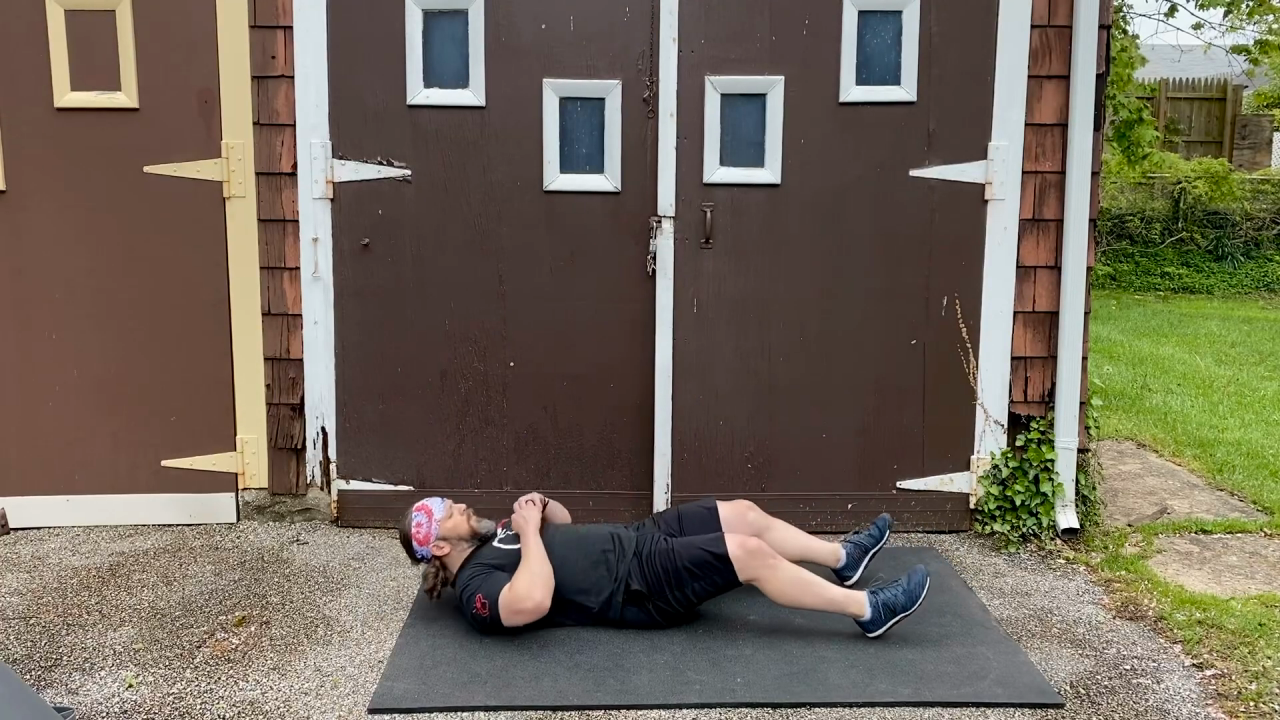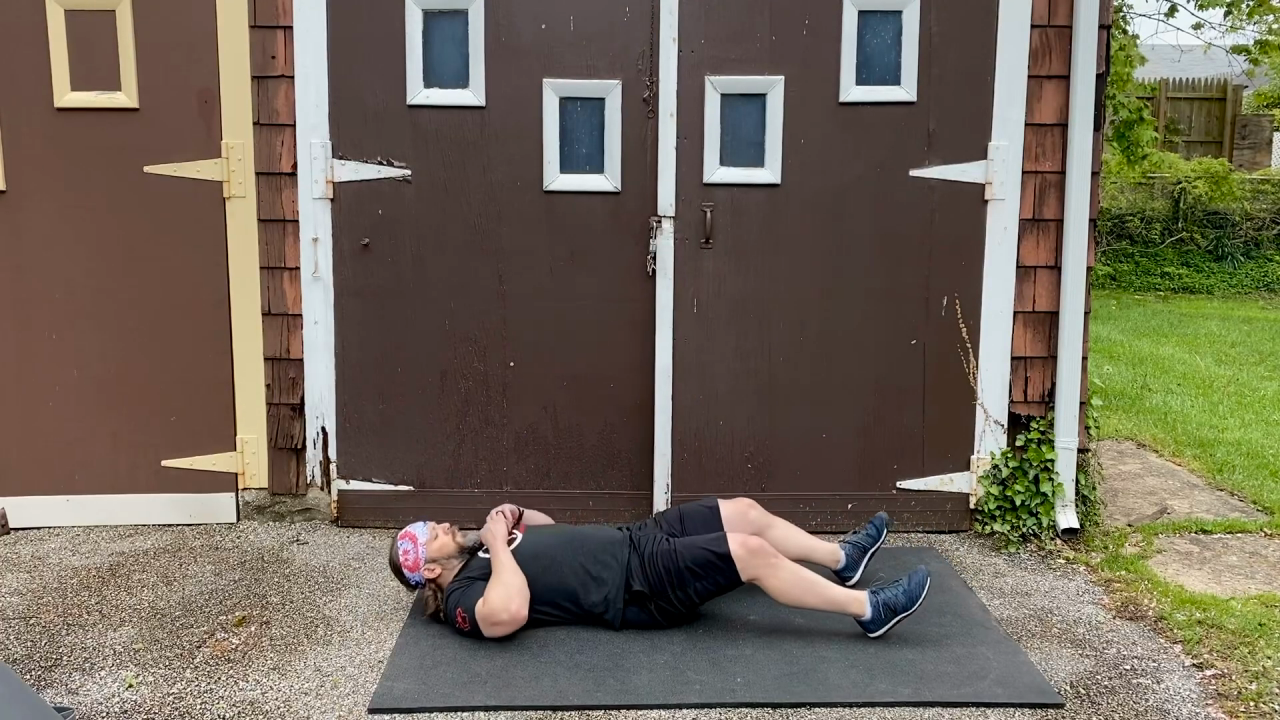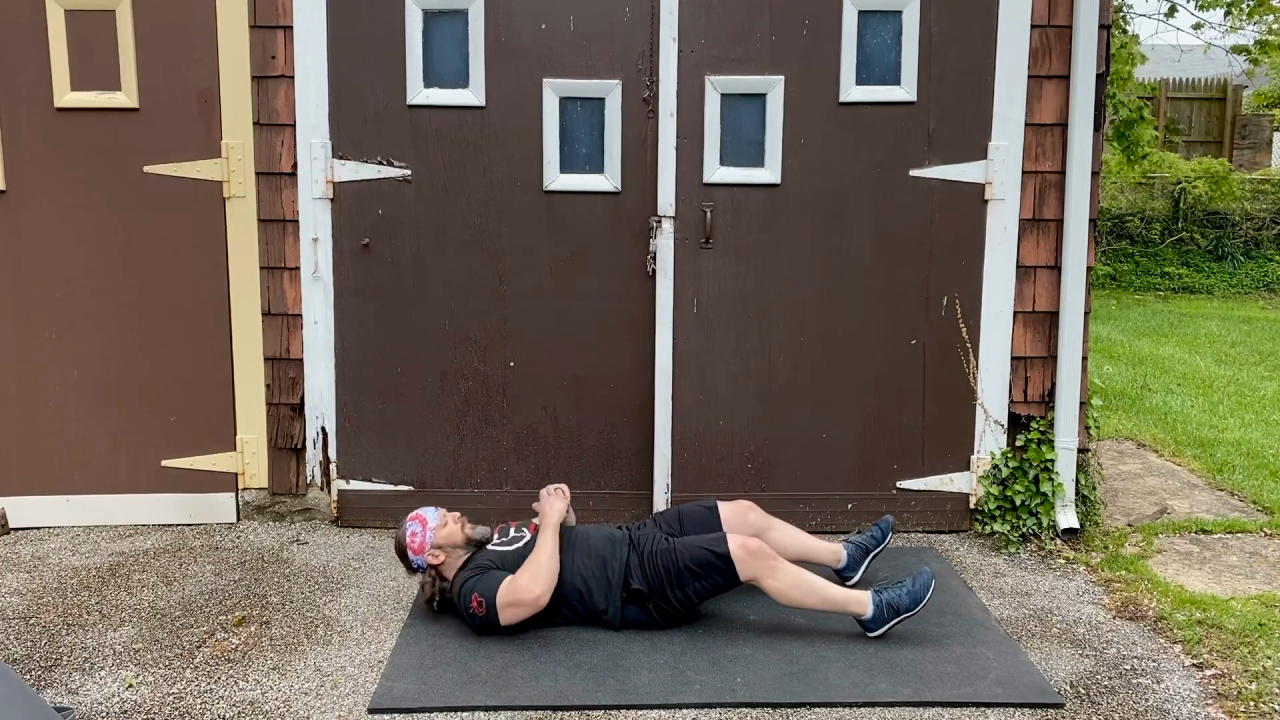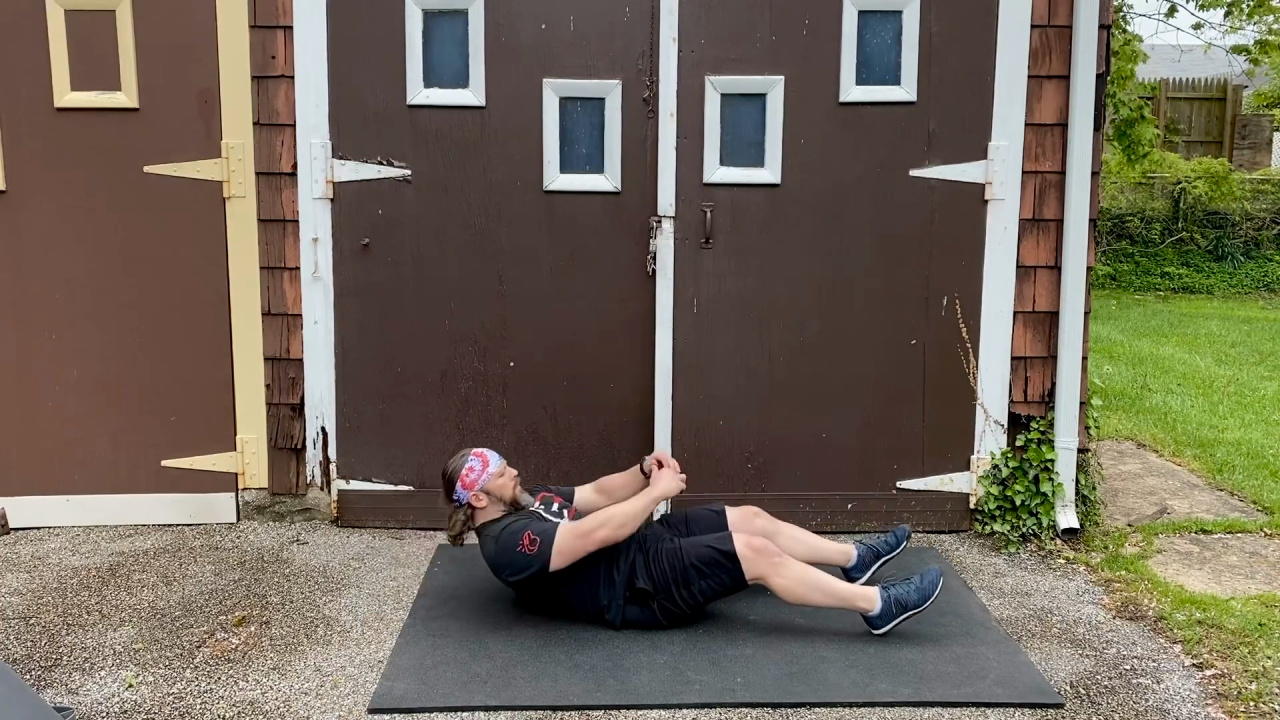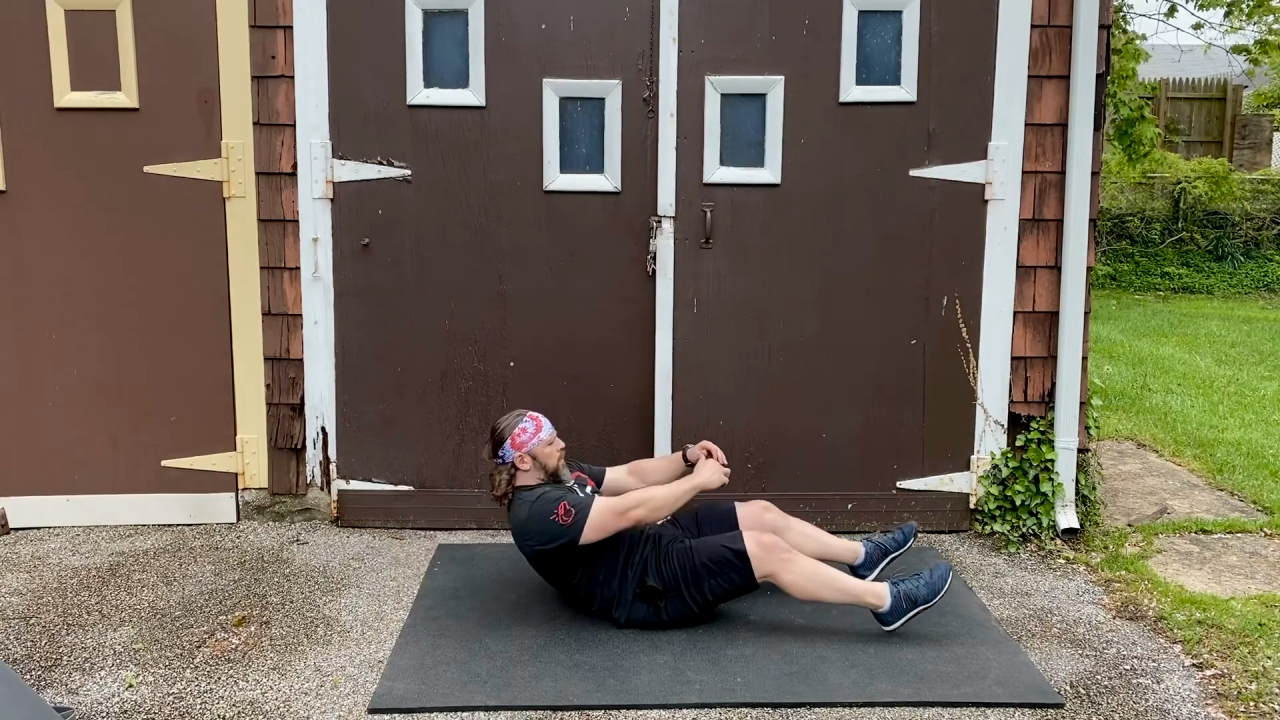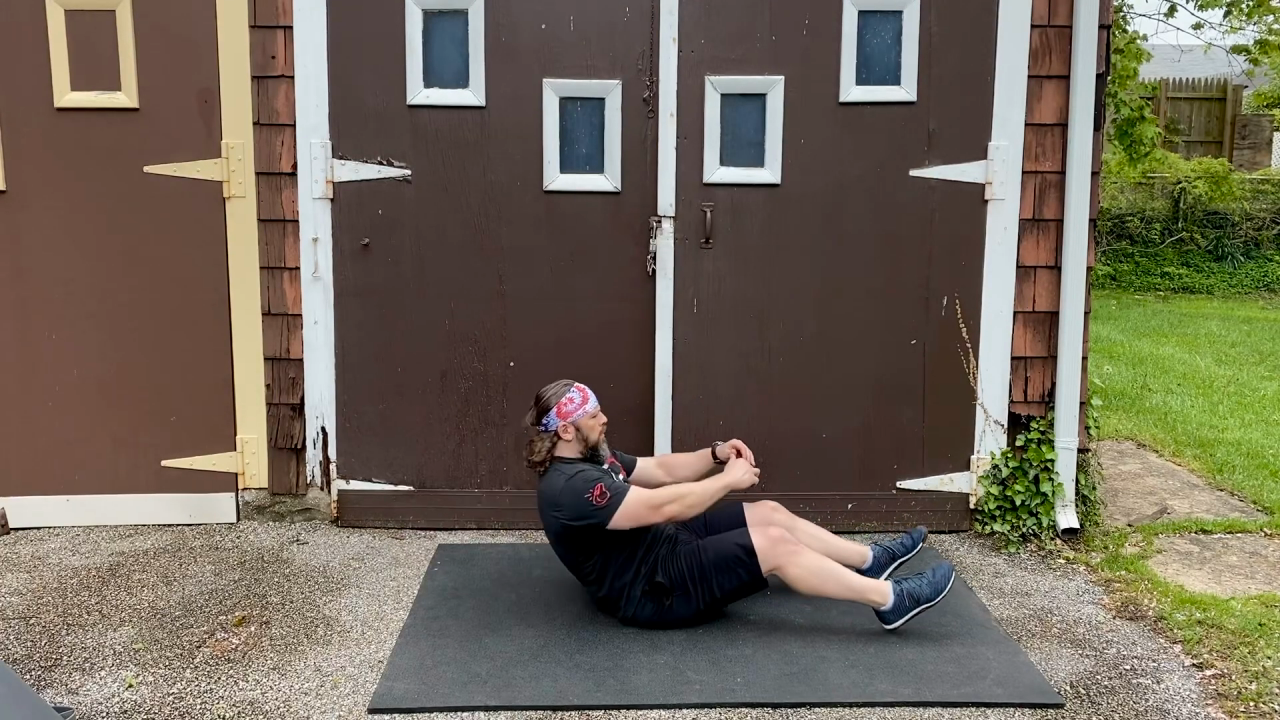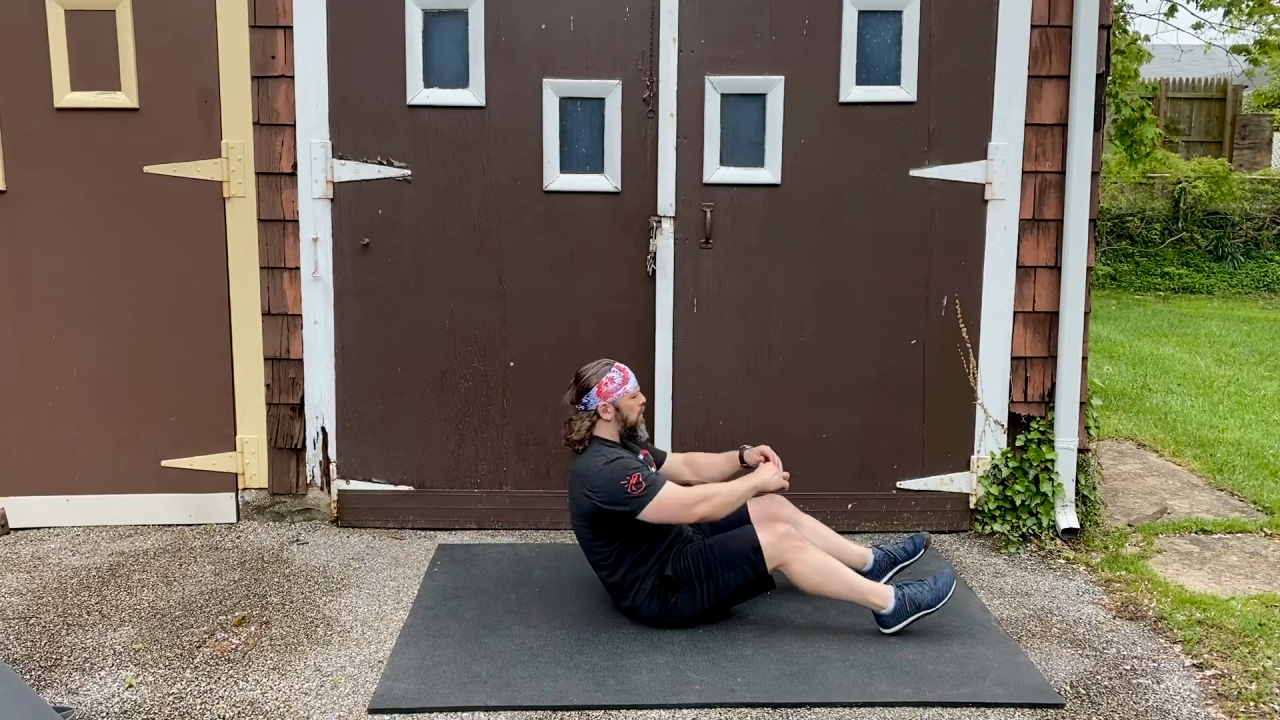
dt=0.2s
person 1, frame 1
left shoulder: (490, 538)
right shoulder: (475, 584)
left elbow: (563, 527)
right elbow: (535, 600)
left wrist: (542, 511)
right wrist: (531, 533)
left hip: (635, 541)
right hip: (636, 588)
left knee: (743, 512)
right knee: (751, 553)
left ankle: (842, 557)
right ankle: (866, 609)
person 1, frame 2
left shoulder: (480, 553)
right shoulder: (465, 597)
left elbow: (548, 529)
right elbow: (509, 612)
left wrist: (519, 517)
right wrist: (499, 546)
left hip: (634, 542)
right hip: (636, 587)
left knee: (746, 511)
right knee: (753, 552)
left ankle: (841, 558)
right ankle: (866, 609)
person 1, frame 3
left shoulder: (486, 544)
right shoulder: (474, 589)
left elbow: (561, 529)
right elbow: (534, 594)
left wrist: (553, 508)
right wrist: (548, 522)
left hip: (634, 542)
right hip: (637, 587)
left knee: (745, 514)
right knee: (752, 554)
left ankle: (843, 557)
right ankle: (868, 609)
person 1, frame 4
left shoulder: (522, 506)
right shoulder: (508, 544)
left elbow: (602, 499)
right elbow: (599, 533)
left wrist: (643, 471)
right wrist: (656, 492)
left hip: (648, 544)
right hip: (642, 590)
left knee: (752, 518)
right knee: (759, 553)
left ankle: (854, 558)
right ankle: (876, 605)
person 1, frame 5
left shoulder: (558, 477)
right shoulder: (538, 513)
left elbow: (633, 476)
right elbow: (632, 511)
left wrist: (686, 457)
right wrist: (698, 481)
left hip: (656, 544)
right hip: (648, 589)
left knee: (762, 513)
right knee: (768, 549)
left ankle: (862, 557)
right ankle: (886, 602)
person 1, frame 6
left shoulder: (590, 459)
right shoulder: (569, 488)
left elbow: (661, 470)
right elbow: (663, 506)
left wrist: (715, 454)
right wrist: (728, 479)
left hip: (666, 545)
right hip: (653, 591)
left knee: (769, 512)
right knee: (774, 542)
left ankle: (870, 560)
right ankle: (888, 600)
person 1, frame 7
left shoulder: (620, 446)
right shoulder: (604, 471)
left elbow: (687, 468)
right elbow: (694, 506)
left wrist: (743, 457)
right wrist: (756, 482)
left hip: (675, 549)
right hip: (661, 591)
left knee: (775, 509)
right knee: (781, 540)
left ankle: (871, 562)
right ankle: (890, 605)
